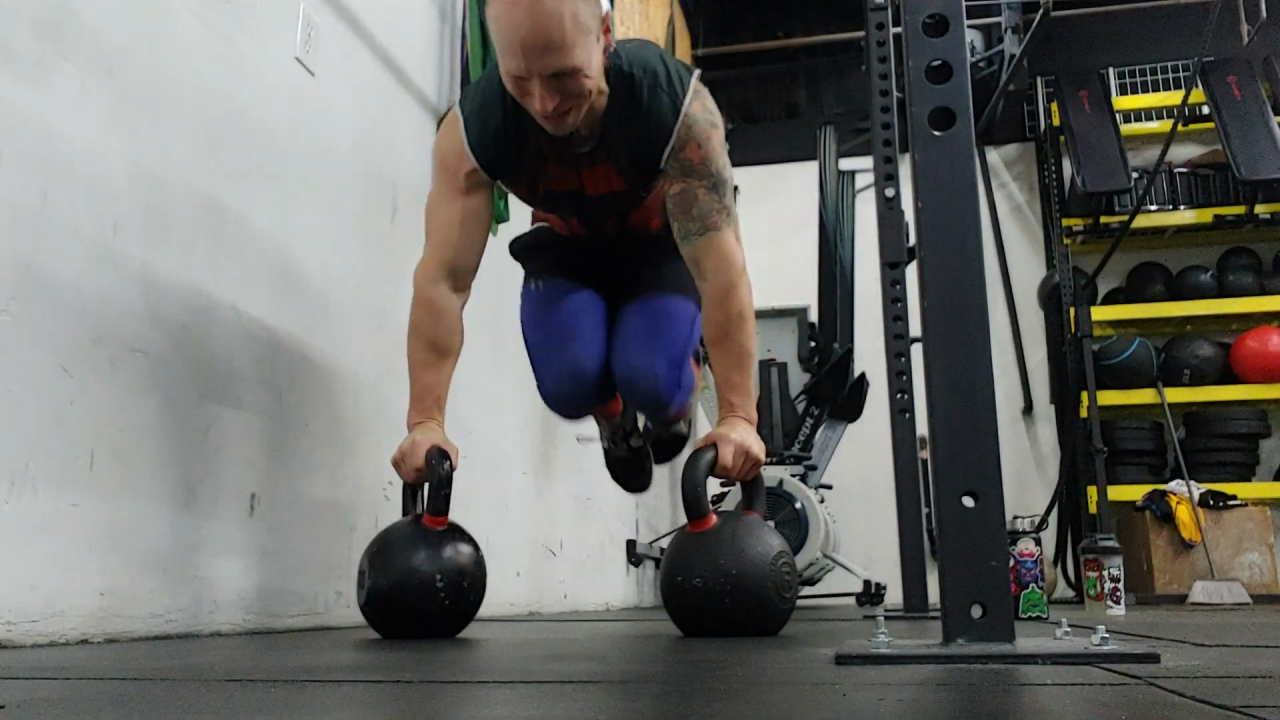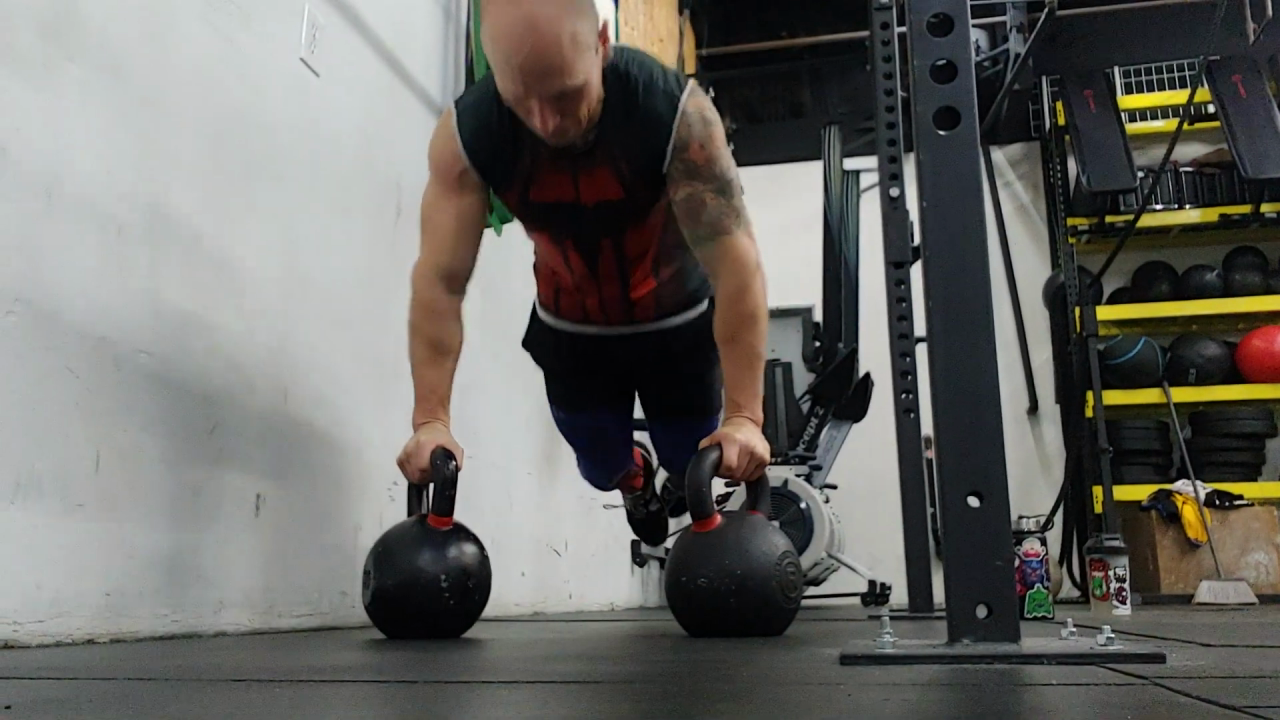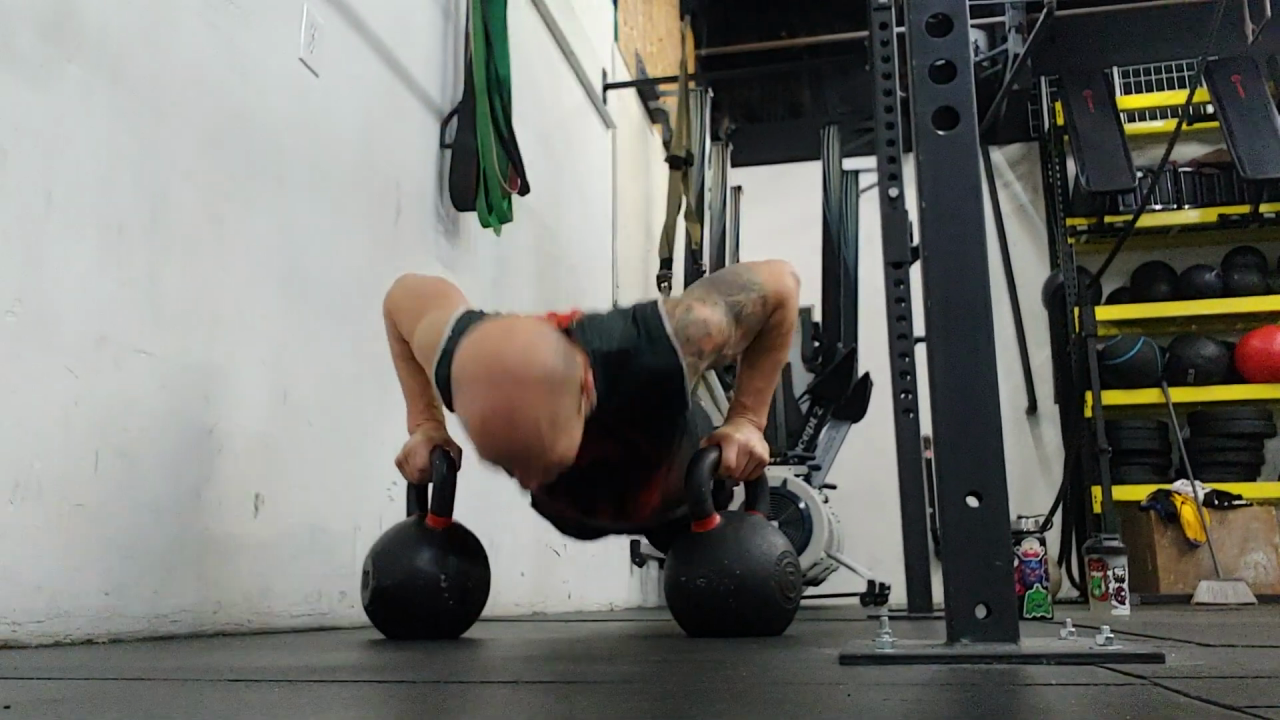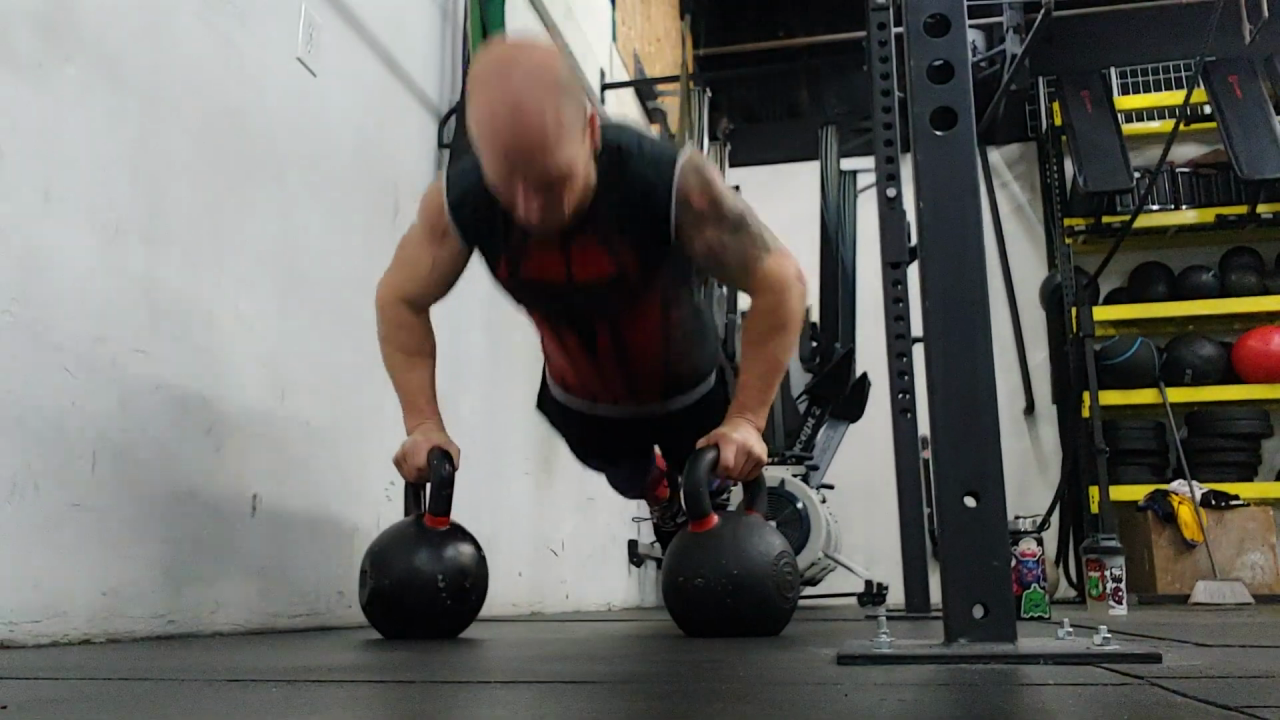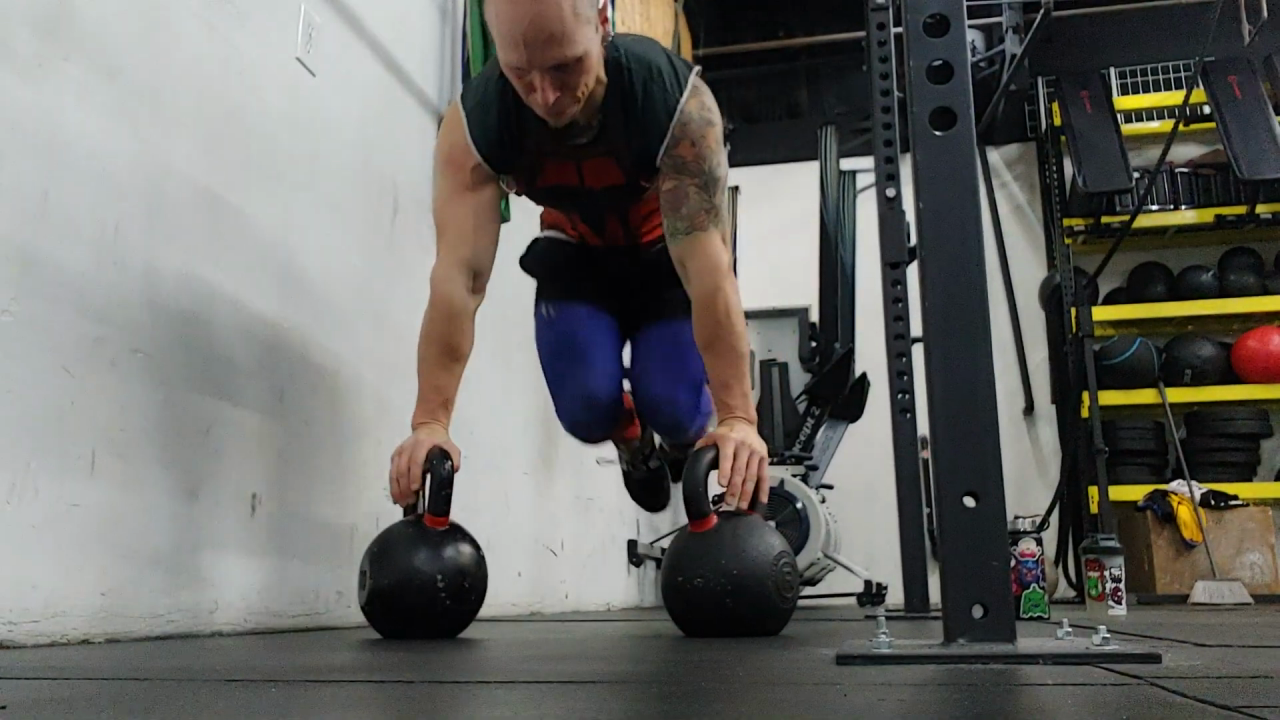
dt=0.5s
person 1, frame 1
left shoulder: (675, 101)
right shoulder: (473, 126)
left elbow: (720, 268)
right elbow: (445, 278)
left wrist: (738, 418)
right wrist: (425, 423)
left hip: (661, 244)
right hip: (565, 245)
left knee: (652, 379)
right knee: (565, 381)
left ankle: (670, 410)
right ankle: (610, 410)
person 1, frame 2
left shoulder: (674, 111)
right shoulder: (466, 133)
left elbow: (735, 267)
right elbow: (441, 280)
left wrist: (744, 417)
right wrist: (430, 421)
left hip: (675, 322)
right hip: (571, 330)
left knee: (694, 472)
right knee: (603, 470)
left ankle: (678, 477)
right ankle: (634, 474)
person 1, frame 3
left shoulder: (663, 352)
right shoulder: (456, 362)
left elbow: (780, 283)
right elbow: (401, 295)
left wrist: (747, 420)
right wrist: (425, 423)
person 1, frame 4
left shoulder: (670, 181)
right shoulder: (458, 201)
left elbow: (780, 285)
right elbow: (401, 300)
left wrist: (746, 421)
right wrist: (423, 425)
left hip: (687, 395)
right hip: (580, 404)
left knee: (709, 490)
right knee: (629, 482)
right ankle: (659, 494)
person 1, frame 5
left shoulder: (674, 97)
right shoulder: (474, 121)
left elbow: (706, 265)
right elbow: (460, 275)
left wrist: (736, 418)
right wrist: (429, 423)
left hip: (663, 251)
right hip: (575, 252)
left knee: (673, 404)
right knee: (584, 407)
left ankle: (680, 429)
right ankle: (628, 431)
